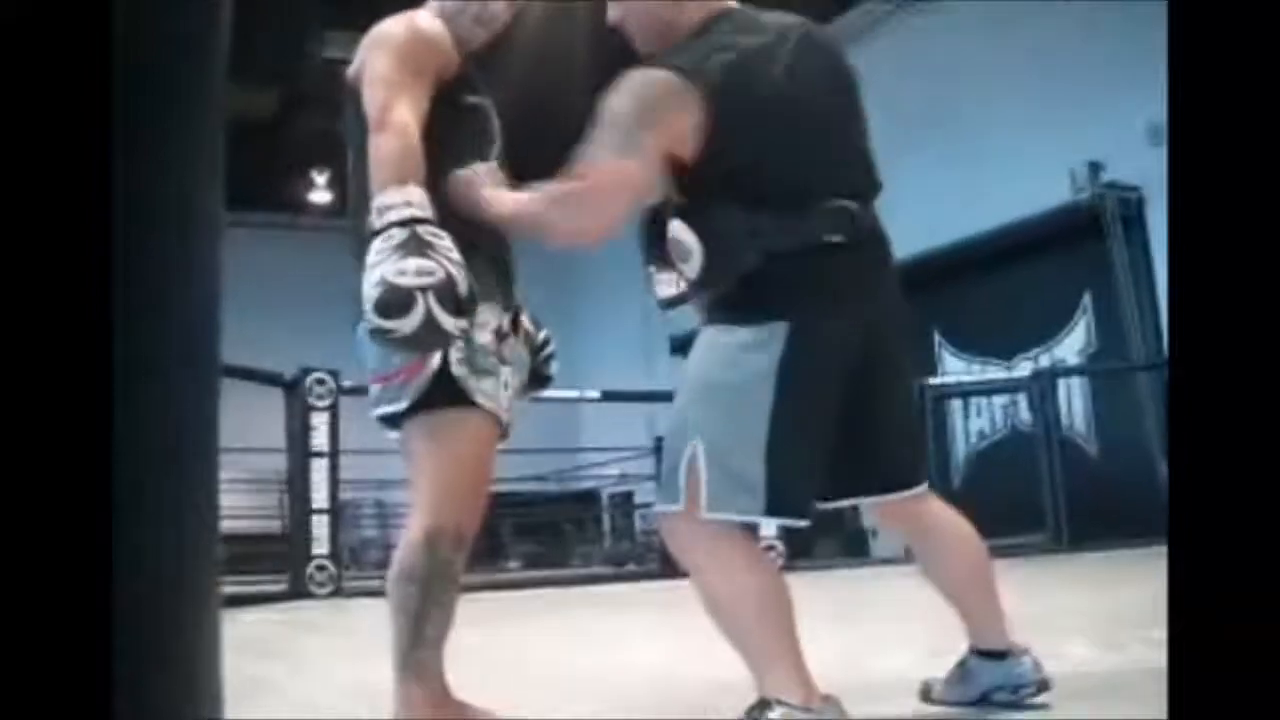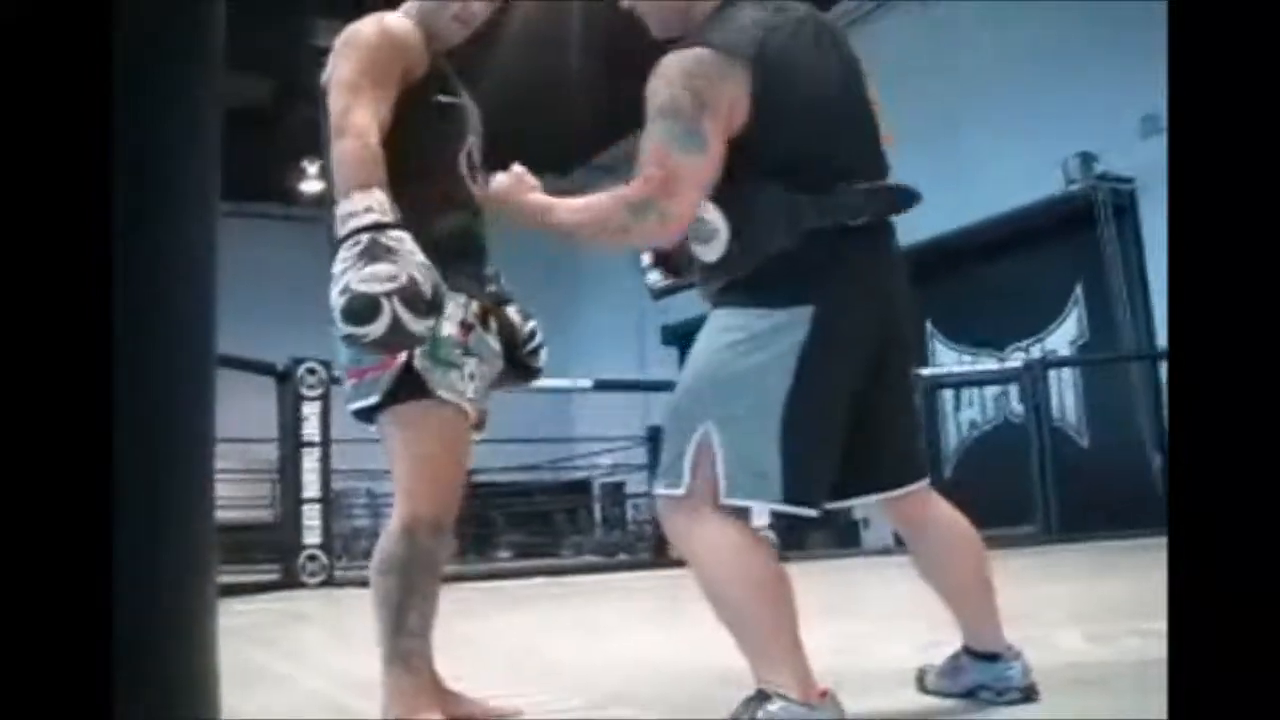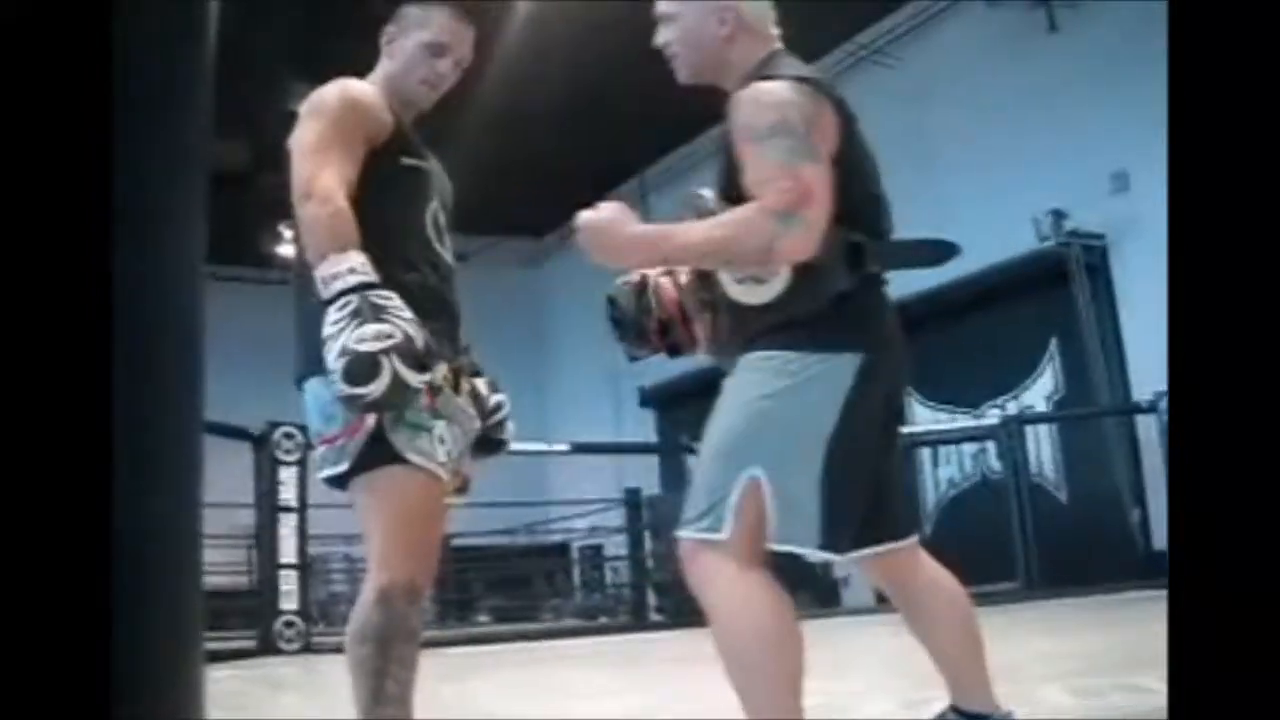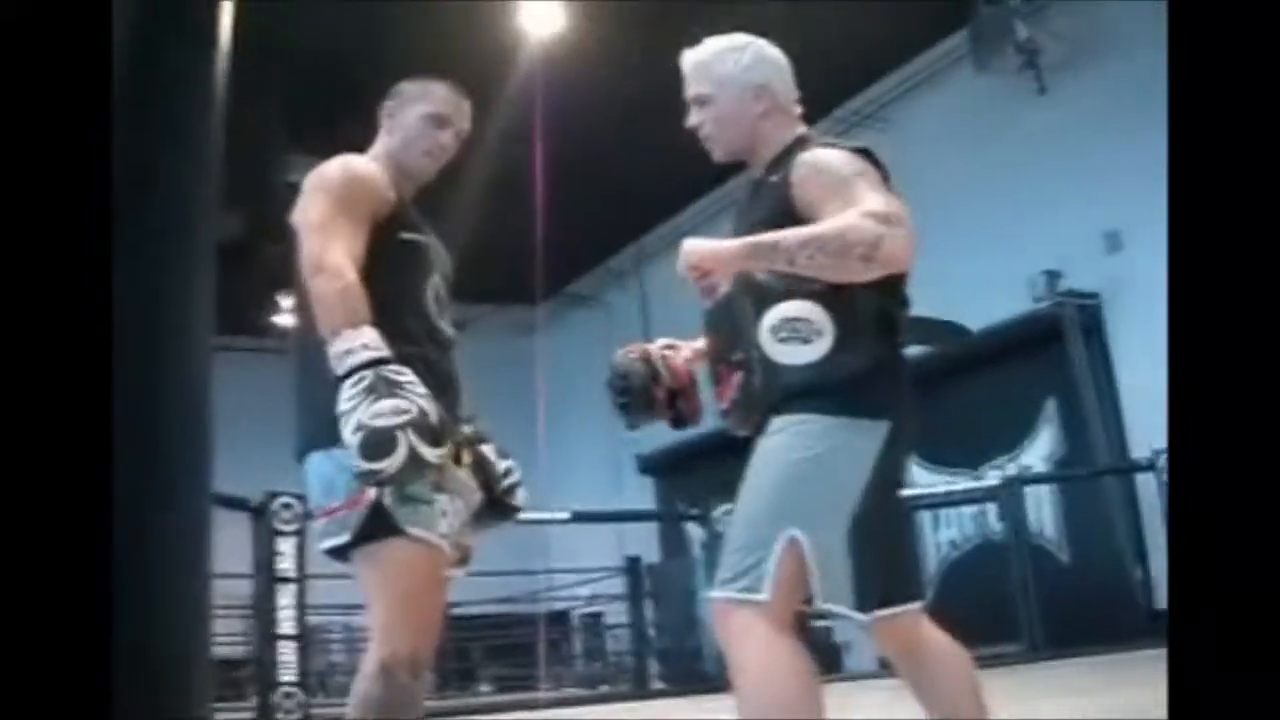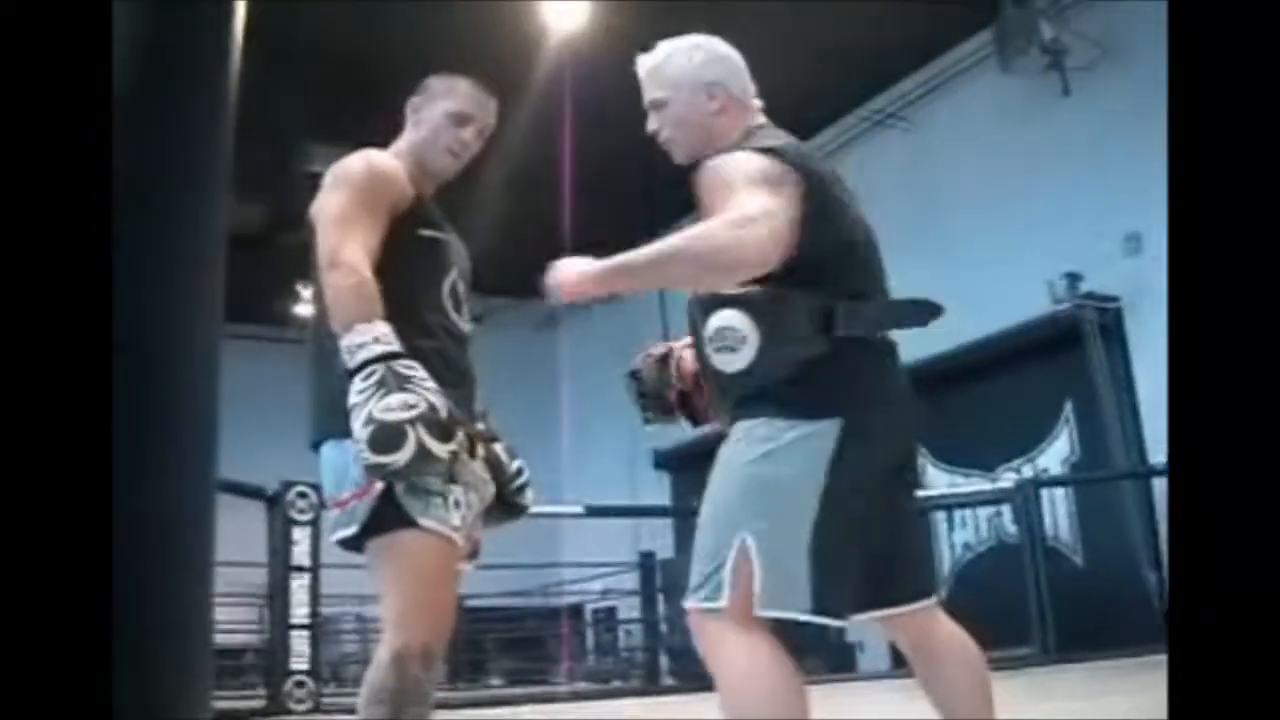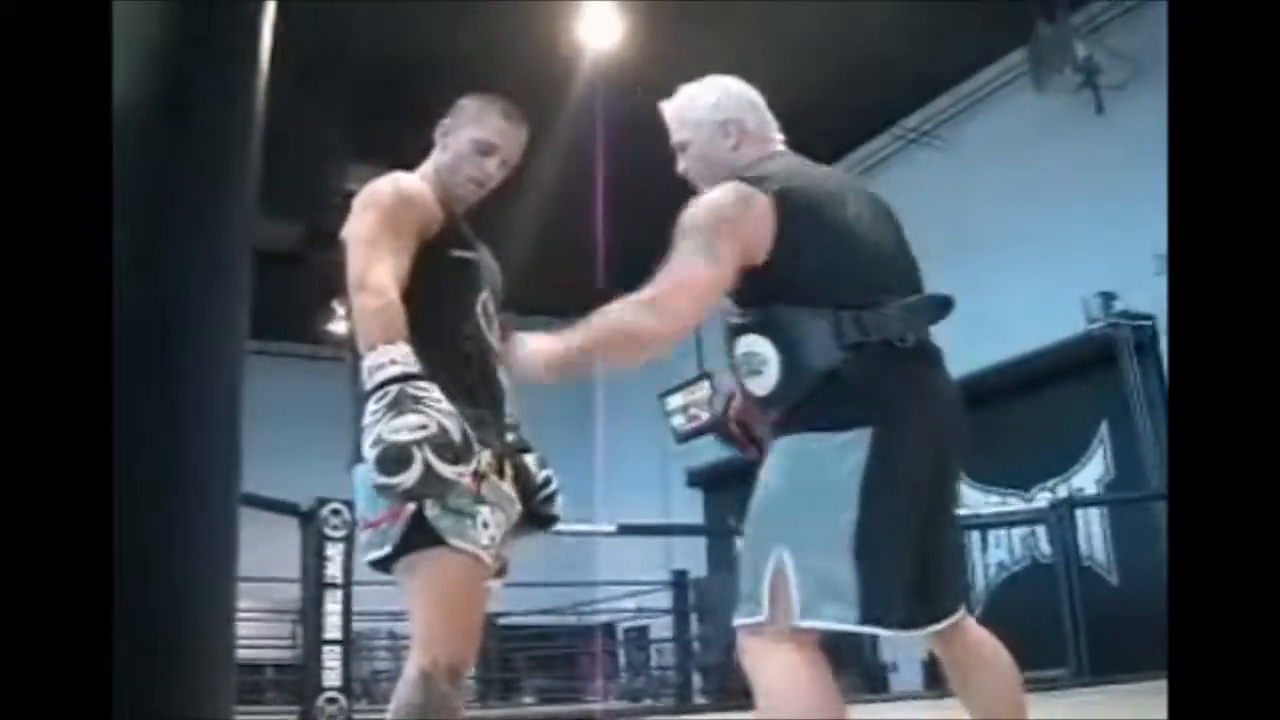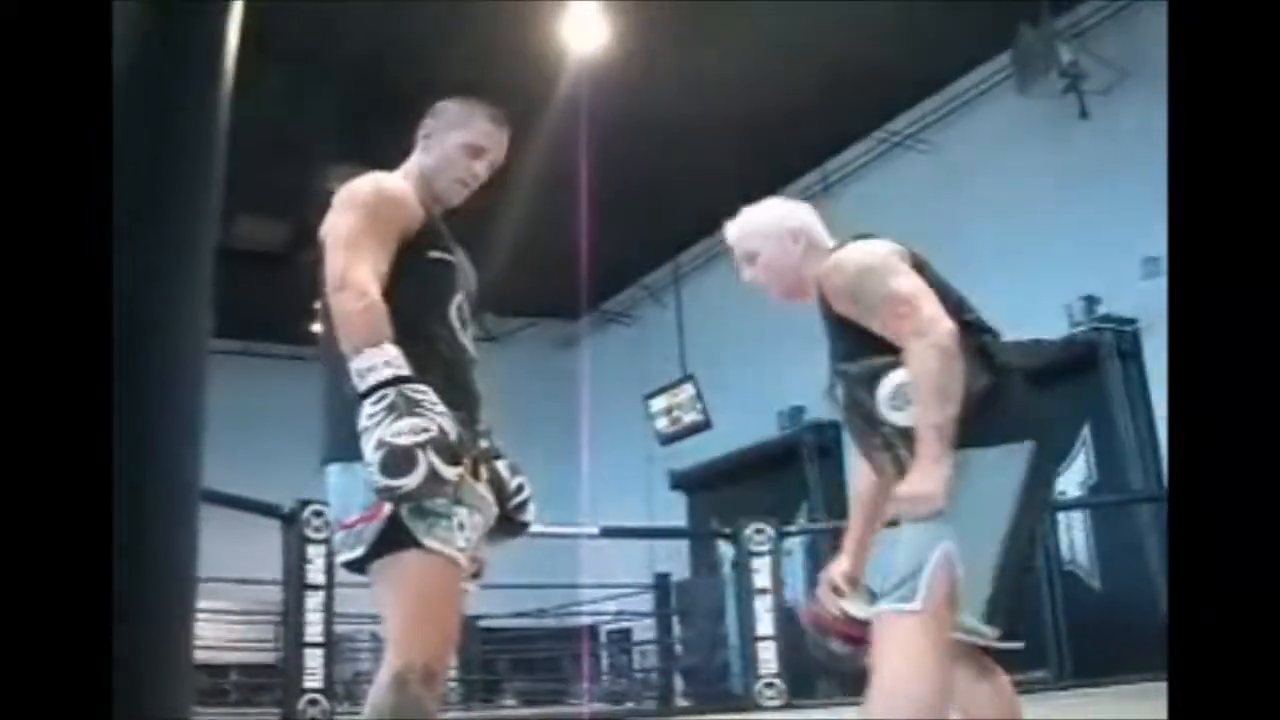
dt=0.4s
person 1, frame 1
left shoulder: (659, 88)
left elbow: (581, 213)
left wrist: (491, 201)
left hip: (773, 311)
right hip: (863, 289)
left knee: (697, 525)
right knee: (903, 494)
right ankle: (1000, 660)
person 1, frame 2
left shoulder: (695, 68)
left elbow: (654, 215)
left wrist: (533, 204)
left hip: (783, 298)
right hip: (871, 280)
left knee: (693, 502)
right knee: (904, 488)
right ankle: (991, 659)
person 1, frame 3
left shoulder: (771, 100)
right shoulder: (787, 98)
left elbow: (787, 230)
left wrist: (642, 243)
right wrist: (695, 283)
left hip: (812, 347)
right hip: (842, 344)
left knee: (717, 549)
right knee: (891, 552)
person 1, frame 4
left shoulder: (821, 167)
right shoulder: (770, 189)
left elbow: (887, 242)
left wrist: (734, 252)
right wrist: (703, 352)
left hip: (835, 414)
right hip: (817, 417)
left knee: (747, 611)
right knee: (896, 620)
person 1, frame 5
left shoulder: (739, 169)
right shoulder: (783, 166)
left elbow: (743, 245)
left wrist: (601, 274)
right wrist: (709, 351)
left hip: (807, 413)
right hip: (856, 406)
left knee: (722, 617)
right knee: (907, 608)
person 1, frame 6
left shoulder: (729, 204)
right shoulder: (846, 192)
left elbow: (658, 316)
left wrist: (554, 354)
left hip: (842, 422)
right hip: (920, 409)
left knee: (773, 633)
right knee: (944, 619)
person 1, frame 7
left shoulder: (855, 267)
right shoulder: (850, 318)
left elbow: (935, 337)
right elbow: (876, 452)
left wrist: (933, 462)
right wrist: (851, 557)
left knee: (906, 629)
right knee: (943, 642)
person 2, frame 1
left shoulder: (462, 76)
right elbow: (391, 127)
left wrist: (508, 312)
right wrist: (404, 229)
left hip: (470, 300)
right hip: (426, 298)
left knee: (454, 510)
right knee: (448, 507)
person 2, frame 2
left shoulder: (444, 83)
right elbow: (354, 132)
left wrist: (491, 300)
right wrist: (369, 235)
left hip: (447, 294)
right hip: (403, 285)
left knee: (436, 501)
right knee: (426, 499)
person 2, frame 3
left shoulder: (418, 156)
right shoulder: (347, 103)
right elbow: (318, 197)
left wrist: (463, 371)
right wrist: (356, 300)
left hip: (424, 364)
right hip: (373, 355)
left knee: (410, 574)
right knee: (400, 572)
person 2, frame 4
left shoulder: (415, 231)
right shoulder: (348, 180)
right elbow: (328, 274)
left wrist: (468, 442)
right wrist: (369, 375)
left hip: (420, 439)
right hip: (374, 433)
left knee: (411, 645)
right knee: (403, 643)
person 2, frame 5
left shoulder: (434, 223)
right shoulder: (370, 173)
right elbow: (343, 268)
left wrist: (480, 439)
right wrist: (382, 373)
left hip: (437, 434)
right hip: (389, 426)
left knee: (423, 636)
right knee: (416, 634)
person 2, frame 6
left shoulder: (468, 247)
right shoulder: (398, 198)
right elbow: (372, 292)
left wrist: (513, 448)
right wrist: (396, 396)
left hip: (468, 450)
right hip: (423, 444)
left knee: (450, 653)
right knee: (443, 651)
person 2, frame 7
left shoulder: (444, 248)
right shoulder: (378, 196)
right elbow: (352, 291)
left wrist: (486, 455)
right wrist: (389, 398)
left hip: (442, 454)
right hip: (398, 450)
left knee: (428, 655)
right knee: (418, 653)
